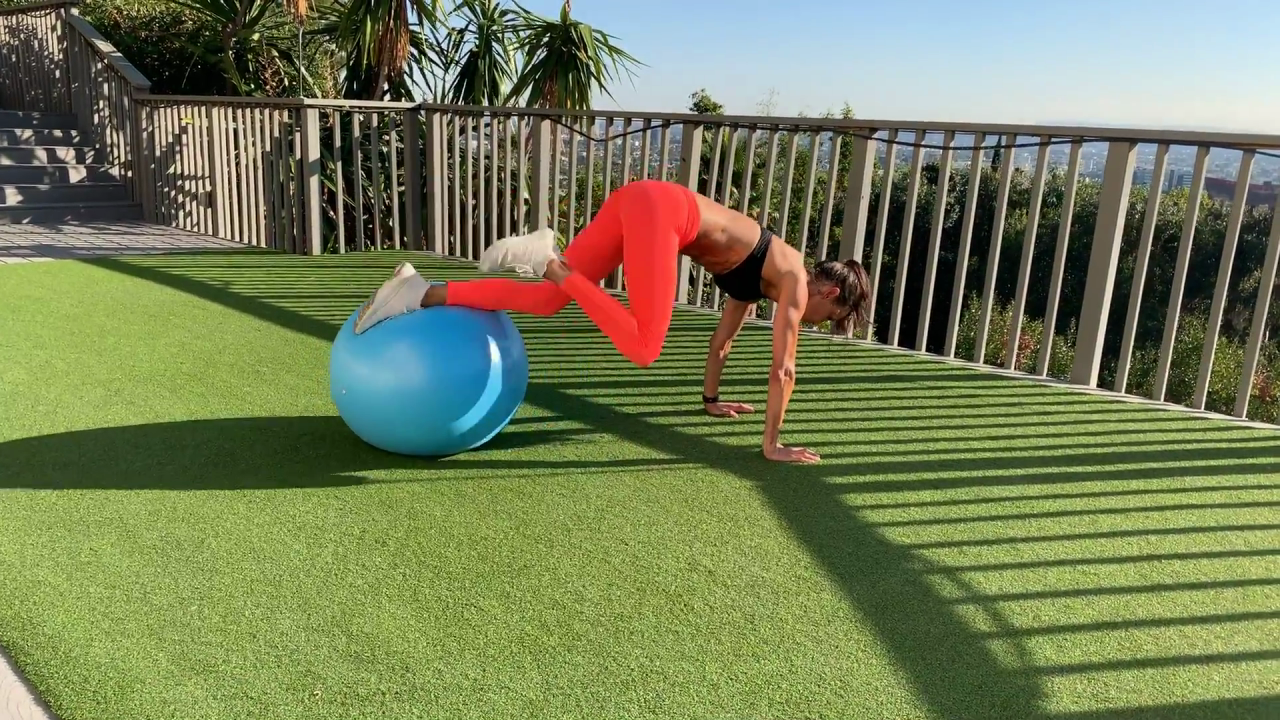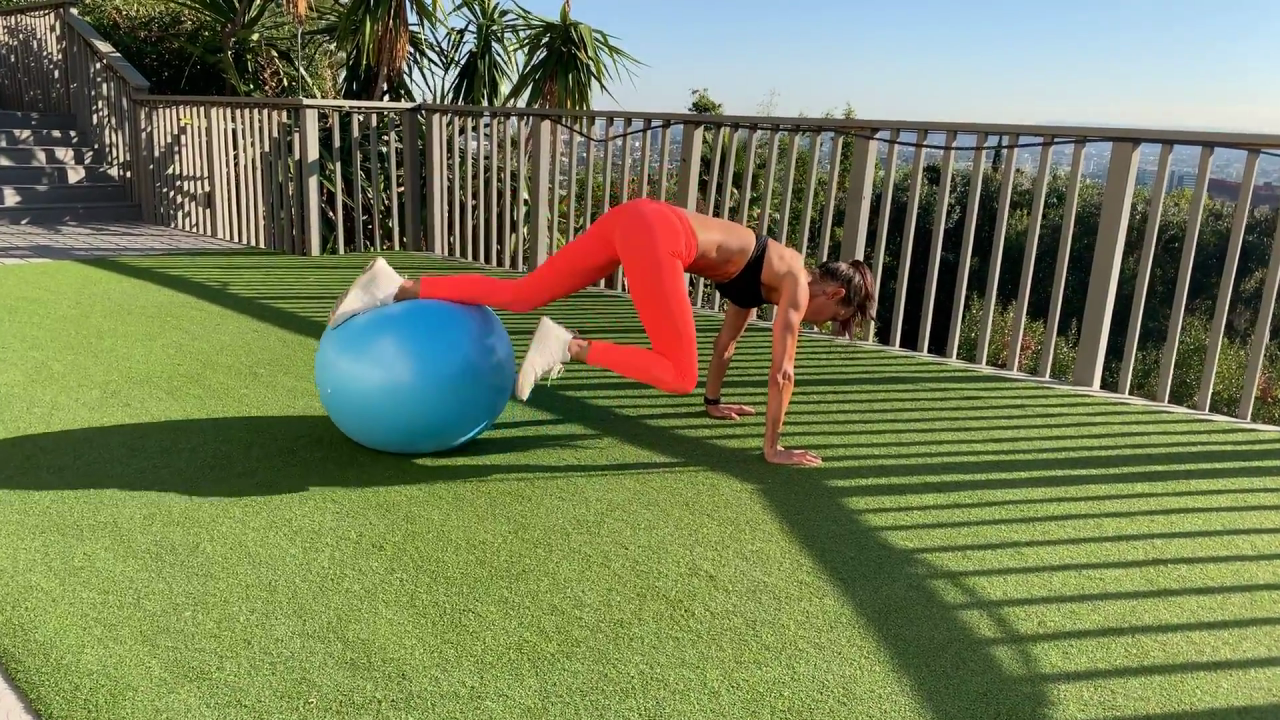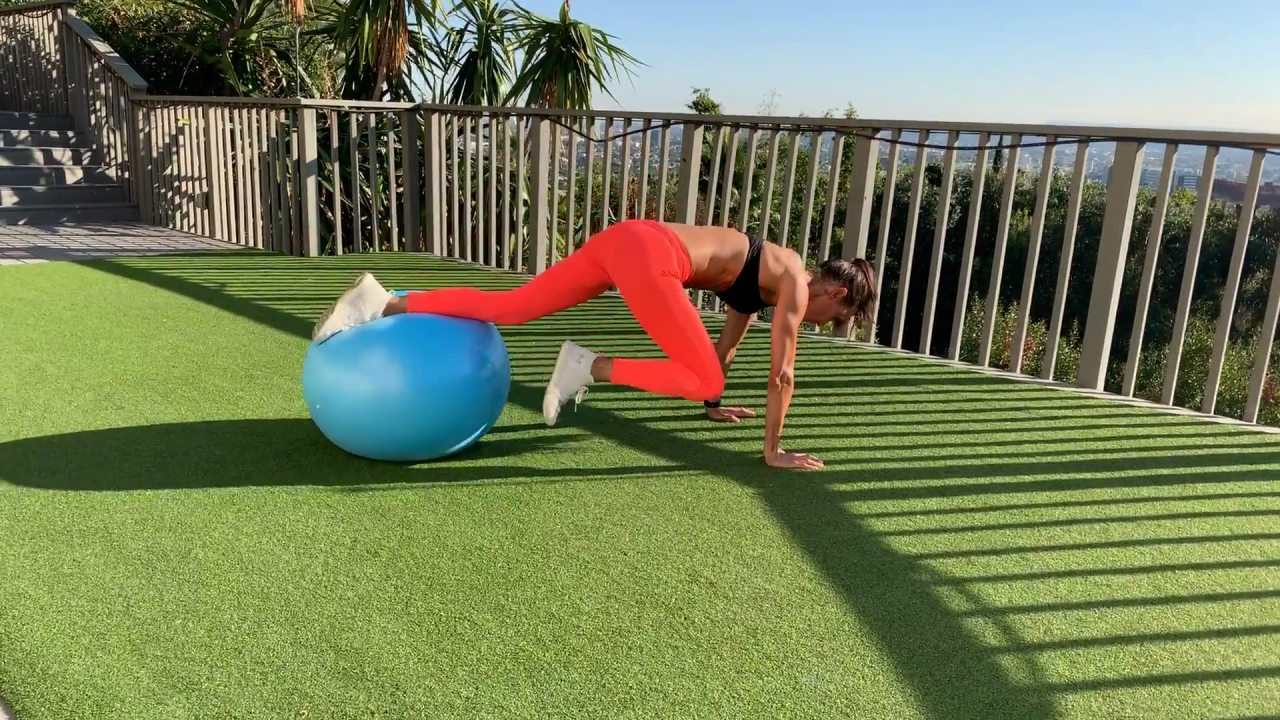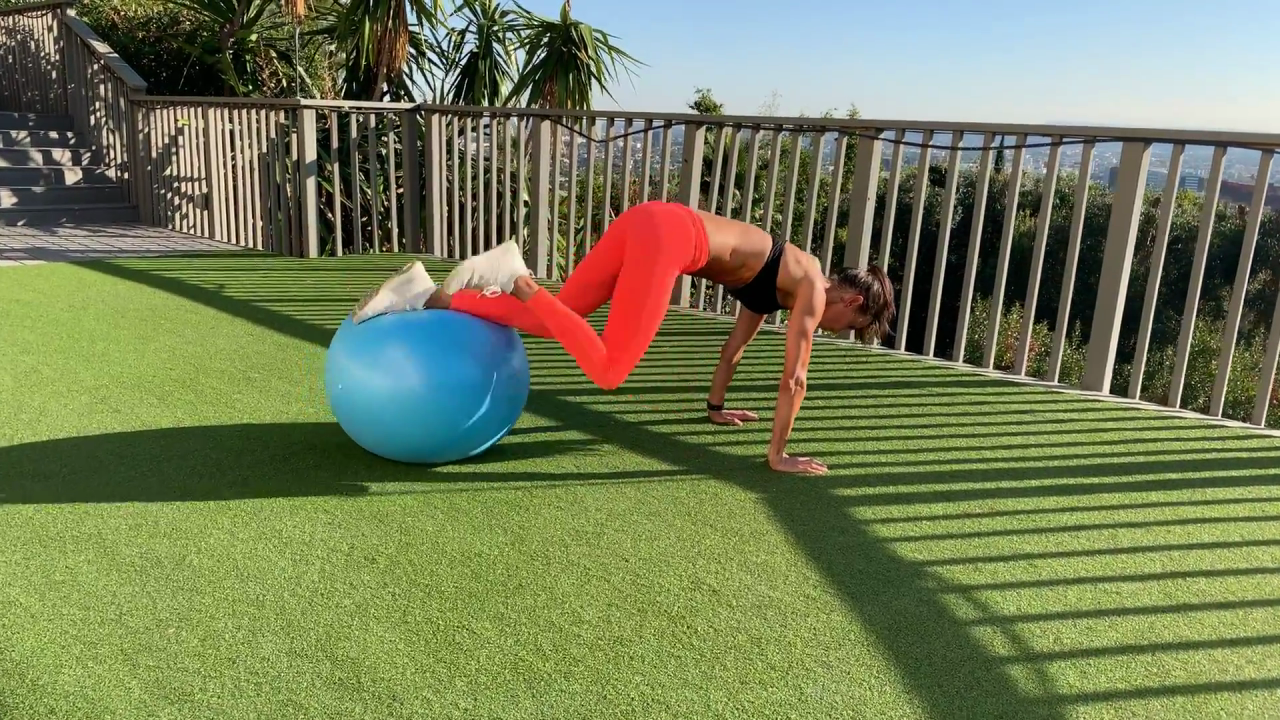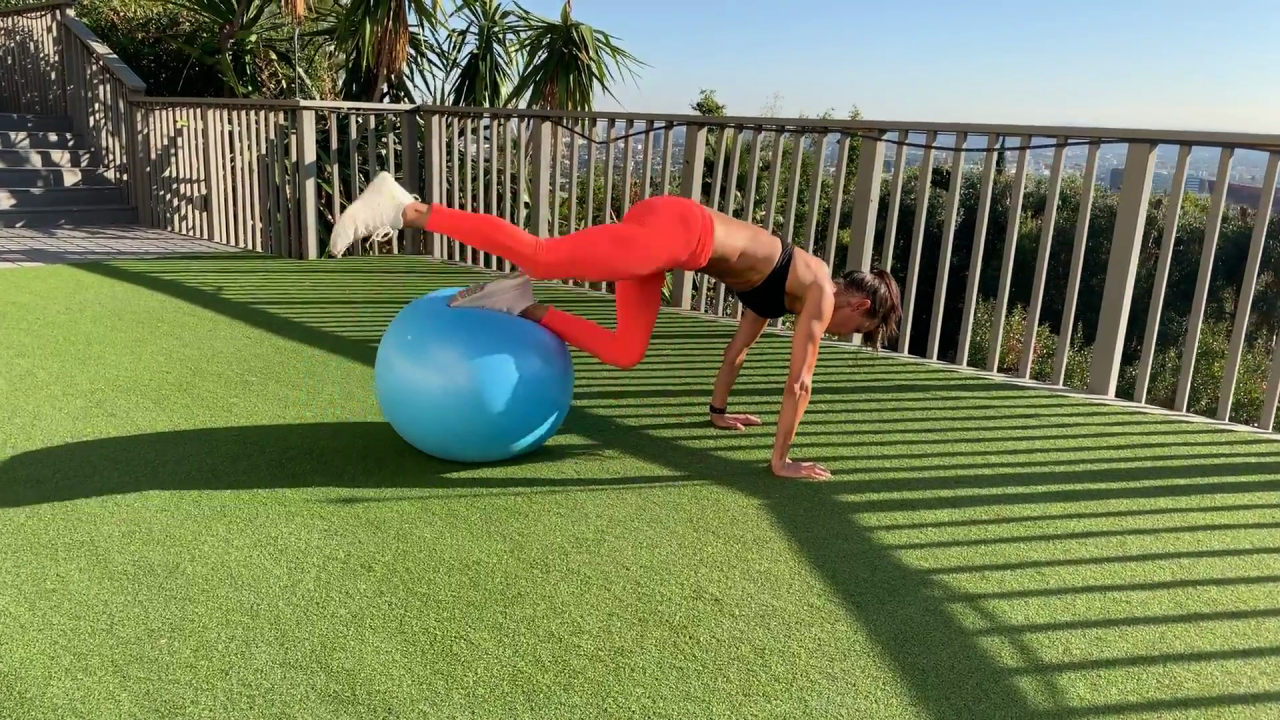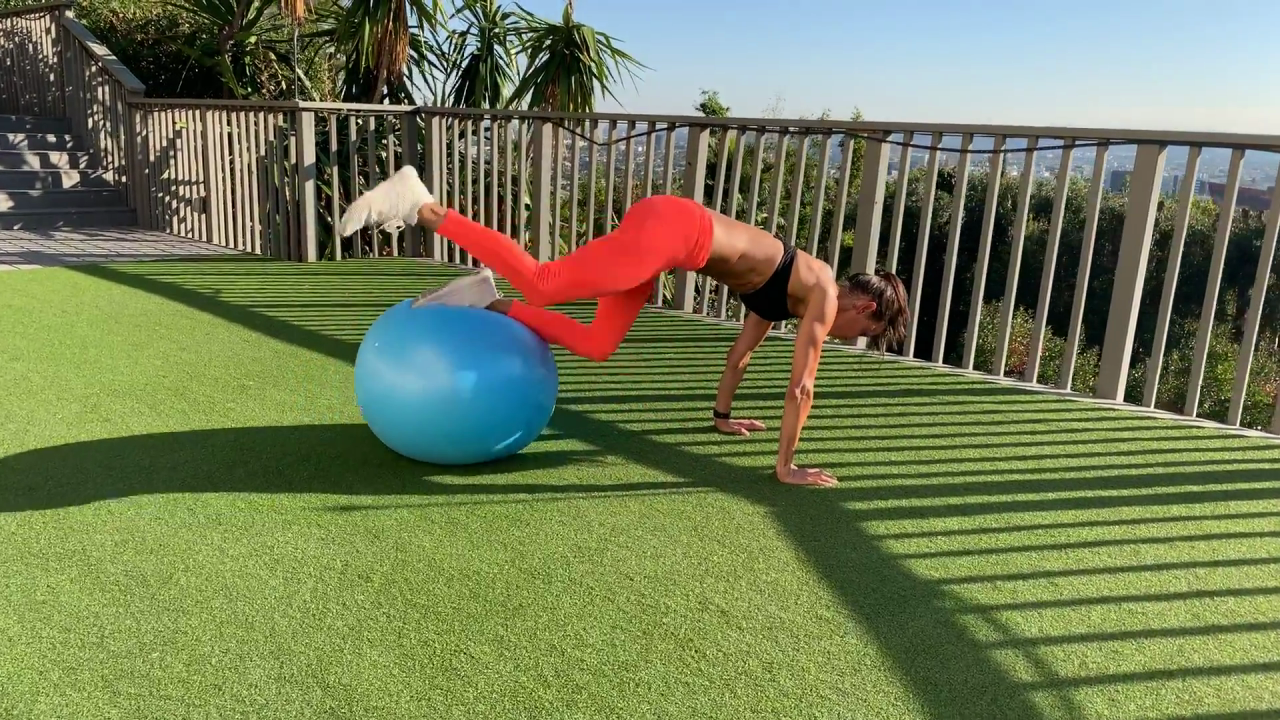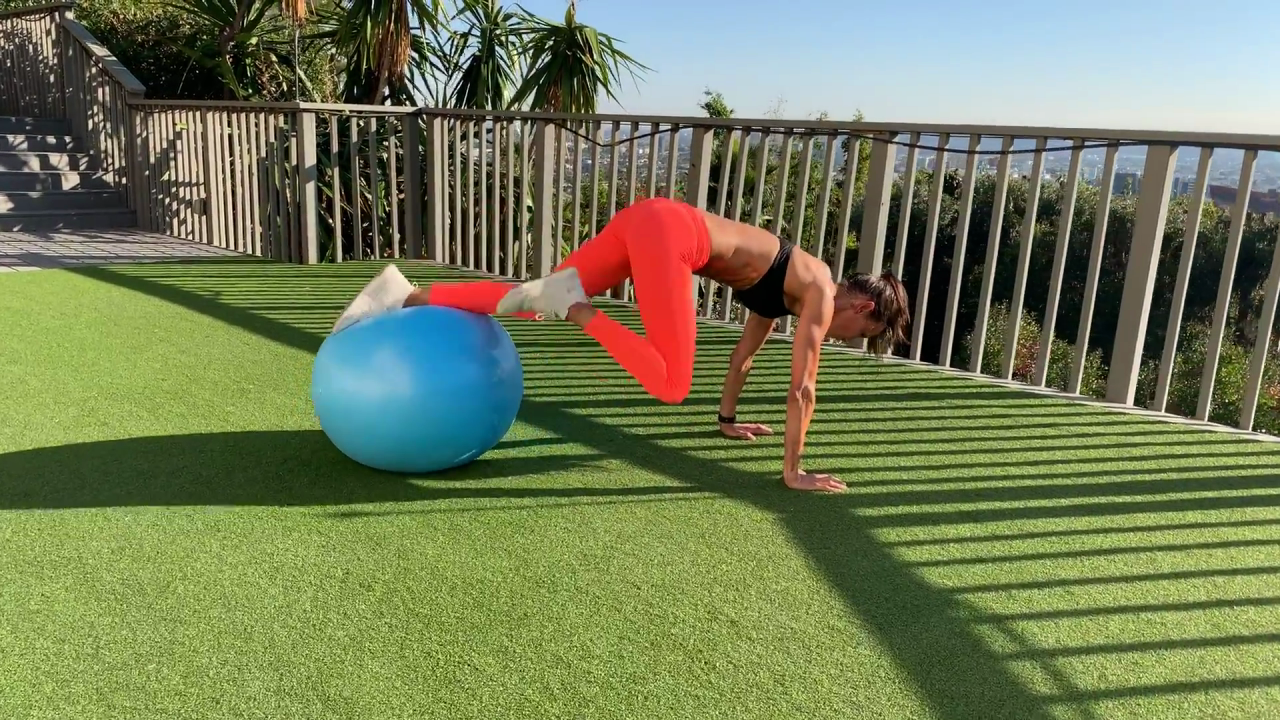
dt=0.3s
person 1, frame 1
left shoulder: (758, 277)
right shoulder: (795, 280)
left elbow: (723, 336)
right elbow: (782, 369)
left wrist: (711, 399)
right wrist: (772, 444)
left hip: (636, 201)
right hip: (656, 207)
left knee: (541, 299)
right knee: (641, 347)
left ankle: (422, 292)
right ankle: (549, 260)
person 1, frame 2
left shoulder: (760, 280)
right shoulder: (796, 282)
left elbow: (726, 339)
right elbow: (782, 372)
left wrist: (714, 403)
right wrist: (773, 446)
left hip: (630, 219)
right hip: (653, 234)
left knee: (520, 293)
right knee: (679, 377)
left ankle: (393, 288)
right ankle: (572, 347)
person 1, frame 3
left shoulder: (761, 281)
right shoulder: (795, 283)
left elbow: (727, 342)
right elbow: (782, 374)
left wrist: (716, 408)
right wrist: (774, 450)
left hip: (624, 242)
right hip: (645, 257)
left knee: (508, 307)
right knee: (701, 381)
left ankle: (378, 303)
right ankle: (591, 365)
person 1, frame 4
left shoulder: (780, 282)
right shoulder: (813, 289)
left elbow: (735, 342)
right elbow: (794, 377)
left wrist: (716, 407)
right wrist: (778, 453)
left hip: (644, 222)
right hip: (665, 235)
left knee: (539, 315)
right knee: (607, 371)
left ankle: (426, 295)
right ankle: (518, 278)
person 1, frame 5
left shoulder: (782, 293)
right shoulder: (822, 294)
left elbow: (738, 347)
right elbow: (799, 383)
left wrist: (718, 411)
right wrist: (781, 459)
left hip: (658, 218)
right hip: (671, 229)
left knee: (627, 352)
right knee: (540, 258)
left ankle: (522, 306)
right ankle: (401, 206)
person 1, frame 6
left shoulder: (787, 294)
right shoulder: (823, 295)
left elbow: (741, 349)
right elbow: (801, 386)
left wrist: (722, 415)
right wrist: (786, 465)
left hip: (659, 221)
right hip: (668, 229)
left knee: (597, 346)
right knee: (541, 286)
left ankle: (490, 303)
right ankle: (418, 205)
person 1, frame 7
left shoulder: (788, 289)
right shoulder: (821, 294)
left elbow: (743, 352)
right elbow: (802, 389)
left wrist: (728, 420)
right wrist: (793, 470)
left hip: (647, 222)
right hip: (665, 231)
left knee: (534, 300)
right knee: (669, 386)
left ankle: (400, 295)
right ankle: (572, 302)
